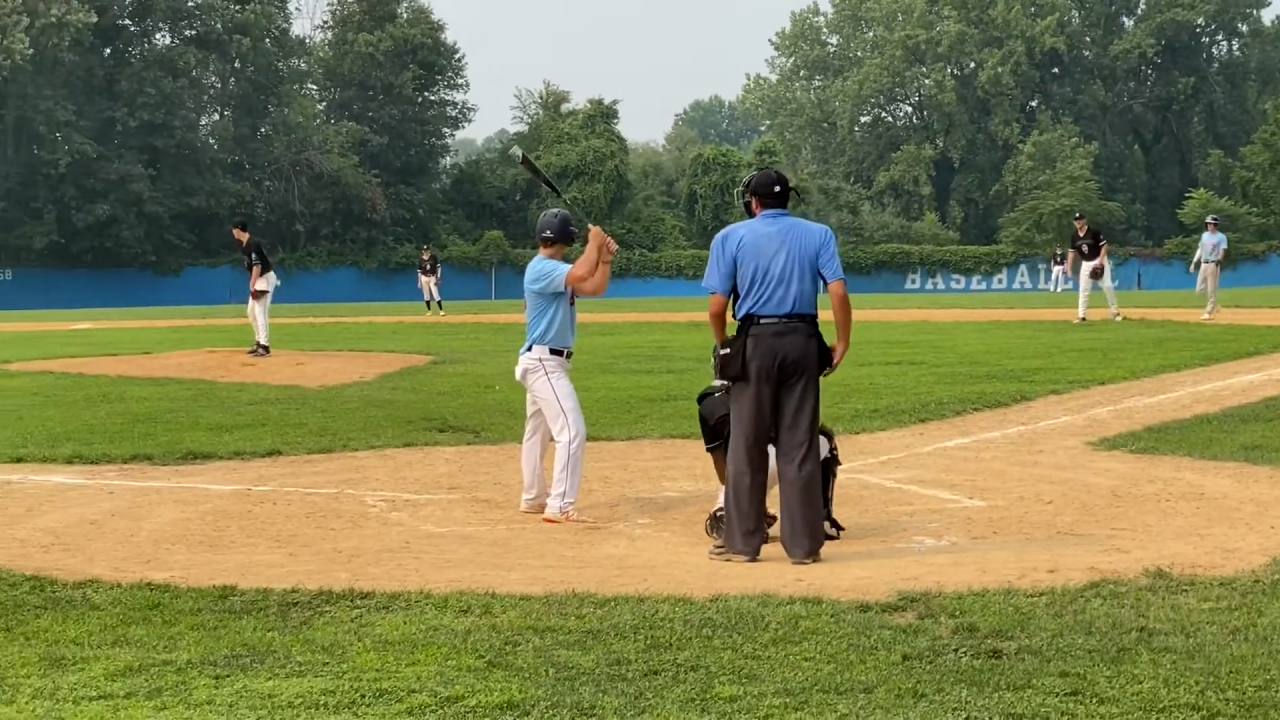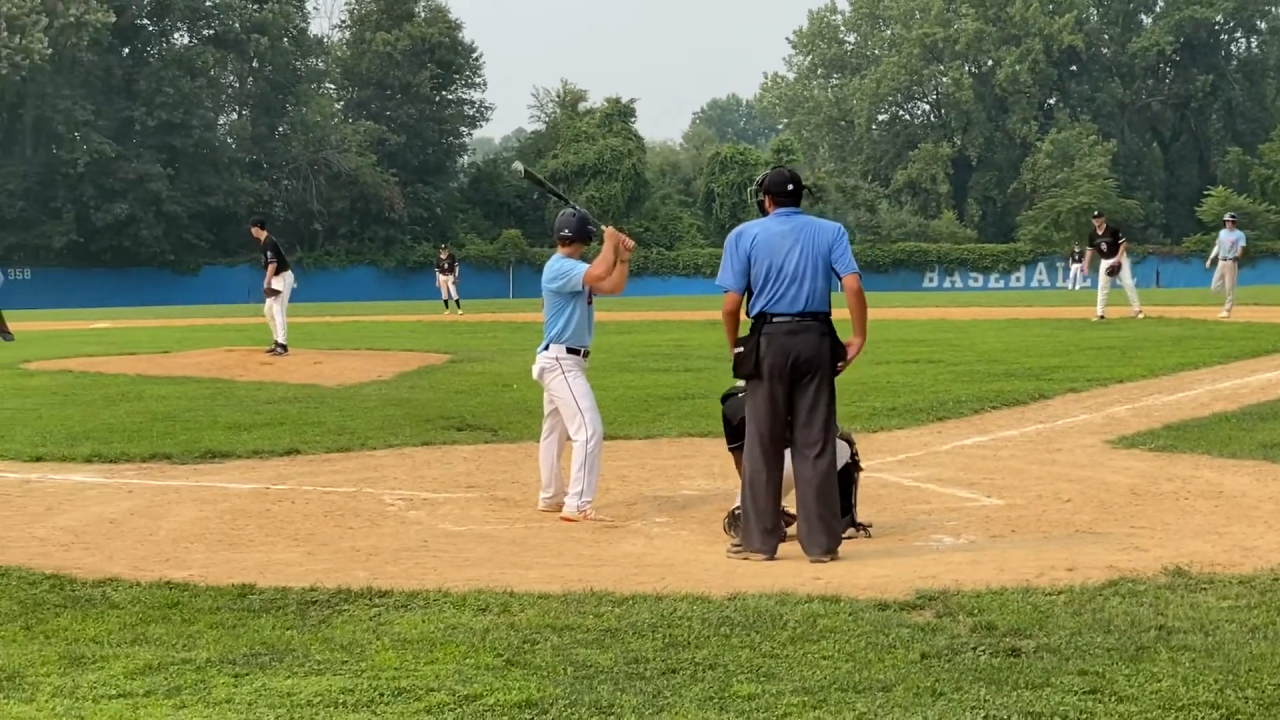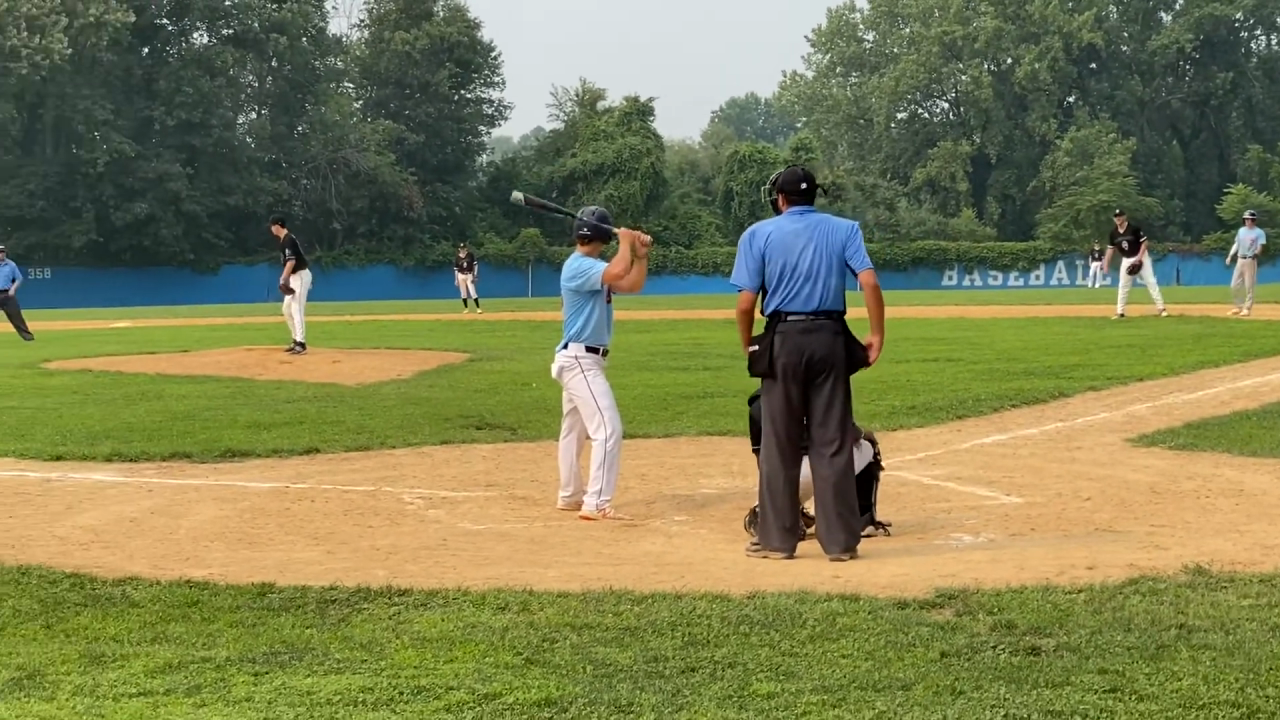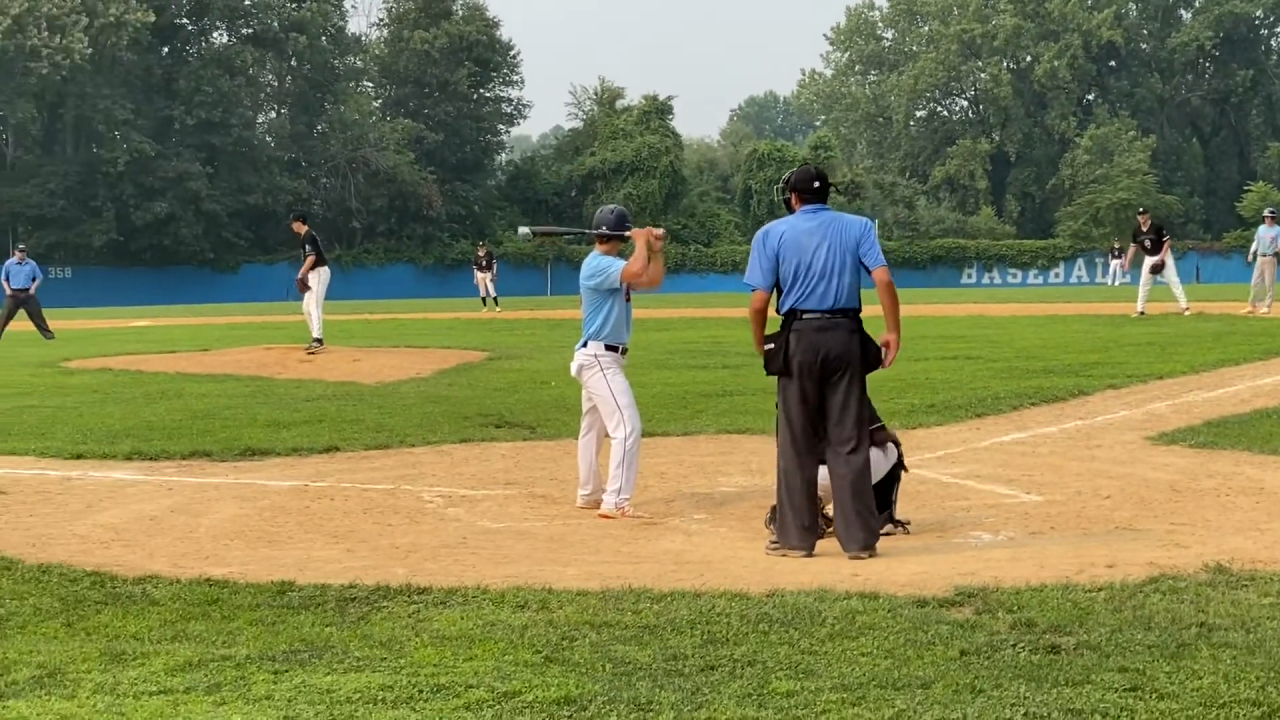
dt=0.1s
person 1, frame 1
left shoulder: (731, 236)
right shoulder: (818, 234)
left elbow: (717, 305)
right elbow: (838, 292)
left wrist: (723, 345)
right wrist: (842, 341)
left hip: (755, 342)
right hip: (802, 342)
left knee: (747, 446)
right knee: (800, 446)
left ankle: (741, 542)
right ankle: (804, 544)
person 1, frame 2
left shoulder: (745, 234)
right shoulder: (831, 232)
left elbow: (731, 304)
right elbow: (853, 287)
left wrist: (735, 346)
right wrist: (858, 336)
left hip: (769, 341)
right hip: (815, 341)
left knee: (763, 444)
right knee: (816, 444)
left ankle: (759, 541)
right ankle: (822, 541)
person 1, frame 3
left shoulder: (759, 233)
right shoulder: (845, 229)
left elbow: (745, 303)
right elbow: (869, 282)
left wrist: (748, 344)
right wrist: (877, 333)
left hip: (783, 339)
right hip: (830, 339)
left knee: (780, 443)
right knee: (833, 442)
left ankle: (777, 539)
right ankle: (841, 540)
person 1, frame 4
left shoulder: (772, 233)
right shoulder: (858, 226)
left elbow: (759, 303)
right elbow: (883, 280)
left wrist: (761, 345)
right wrist: (893, 331)
left hip: (799, 338)
right hip: (845, 337)
left knee: (797, 442)
right knee: (850, 440)
left ankle: (796, 537)
right ankle: (859, 538)
person 2, frame 1
left shoulder: (558, 270)
right shoulder: (541, 269)
left elbow: (594, 288)
right elbow: (581, 273)
left wrist: (605, 258)
right wrist: (593, 242)
left hip: (545, 361)
right hip: (544, 361)
left knee: (538, 432)
right knee: (572, 431)
left ankle: (534, 498)
right ankle: (559, 507)
person 2, frame 2
left shoulder: (576, 269)
right shoulder: (559, 267)
left elbow: (612, 286)
right elbow: (599, 273)
left wrist: (623, 257)
right wrist: (610, 242)
left hip: (562, 360)
right hip: (561, 360)
left knee: (555, 431)
right knee: (588, 431)
left ankle: (551, 497)
right ankle: (577, 506)
person 2, frame 3
left shoulder: (593, 267)
right shoulder: (578, 266)
left elbow: (633, 285)
right elbow: (618, 273)
left wrist: (641, 253)
right wrist: (625, 242)
left hip: (581, 359)
right hip: (581, 359)
left knee: (574, 430)
right knee: (608, 429)
left ankle: (570, 496)
right ankle: (596, 504)
person 2, frame 4
left shoulder: (611, 265)
right shoulder: (597, 265)
left elbow: (651, 280)
right elbow: (636, 271)
left wrist: (656, 248)
right wrist: (641, 241)
left hip: (600, 357)
right hip: (600, 357)
left knee: (593, 428)
right knee: (627, 428)
left ankle: (589, 494)
right ankle: (615, 503)
